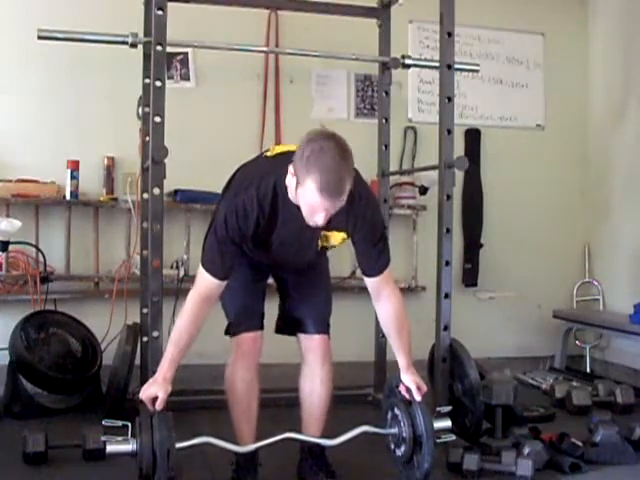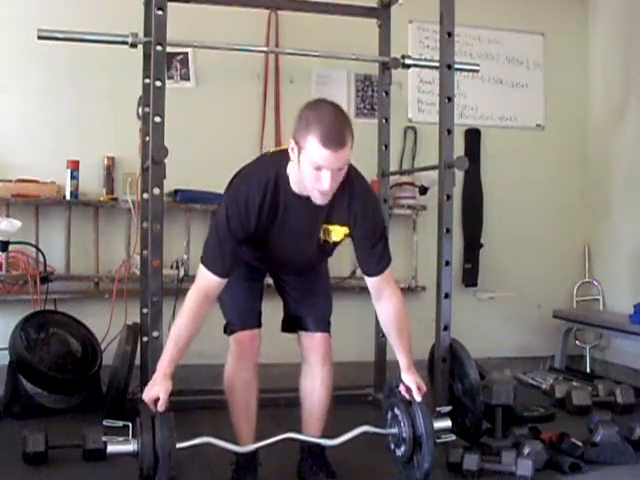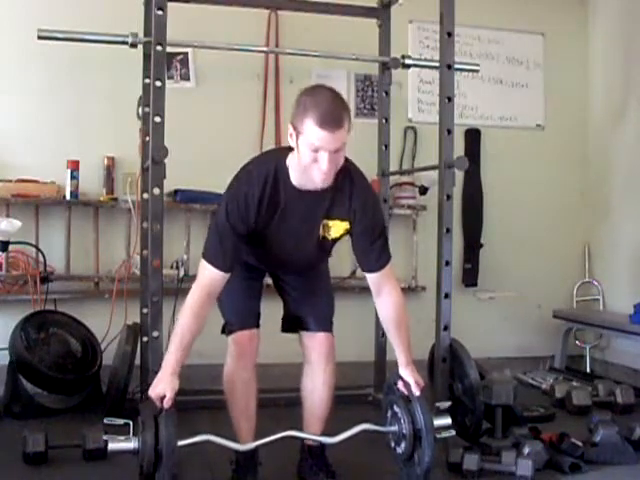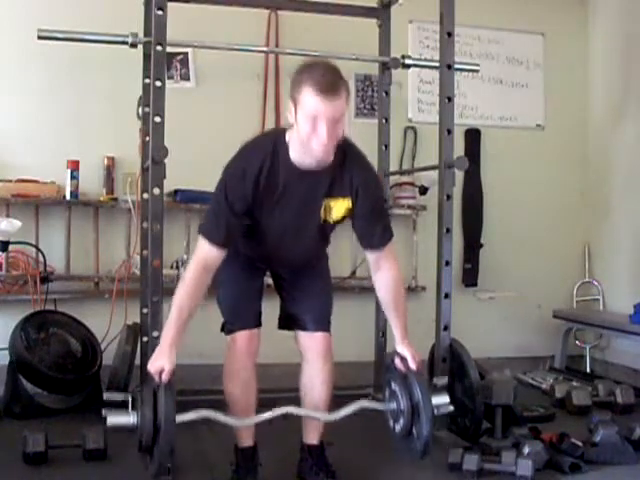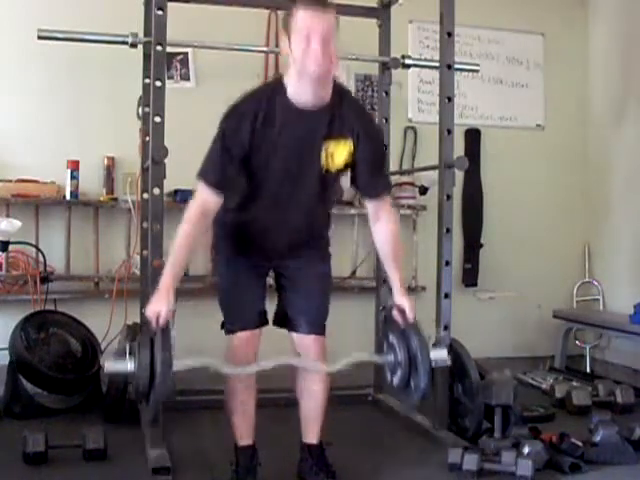
dt=0.2s
person 1, frame 1
left shoulder: (361, 202)
right shoulder: (248, 195)
left elbow: (383, 290)
right elbow: (204, 292)
left wrist: (406, 367)
right wrist: (164, 373)
left hip: (305, 260)
right hip: (248, 256)
left knee: (318, 346)
right knee: (247, 345)
person 1, frame 2
left shoulder: (358, 198)
right shoulder: (250, 189)
left elbow: (383, 289)
right elbow: (205, 290)
left wrist: (406, 366)
right wrist: (164, 372)
left hip: (305, 260)
right hip: (246, 256)
left knee: (318, 346)
right knee: (245, 343)
person 1, frame 3
left shoulder: (358, 193)
right shoulder: (253, 185)
left elbow: (383, 284)
right elbow: (207, 285)
left wrist: (405, 362)
right wrist: (170, 370)
left hip: (305, 260)
right hip: (245, 257)
left knee: (321, 347)
right knee: (243, 344)
person 1, frame 4
left shoulder: (357, 174)
right shoulder: (252, 164)
left elbow: (382, 262)
right elbow: (204, 260)
left wrist: (400, 338)
right wrist: (168, 343)
left hip: (304, 255)
right hip: (243, 251)
left knee: (318, 346)
right knee: (243, 343)
person 1, frame 5
left shoulder: (354, 121)
right shoulder: (251, 112)
left elbow: (381, 210)
right elbow: (203, 206)
left wrist: (398, 288)
right wrist: (167, 287)
left hip: (306, 243)
right hip: (242, 240)
left knee: (312, 344)
right knee: (243, 342)
